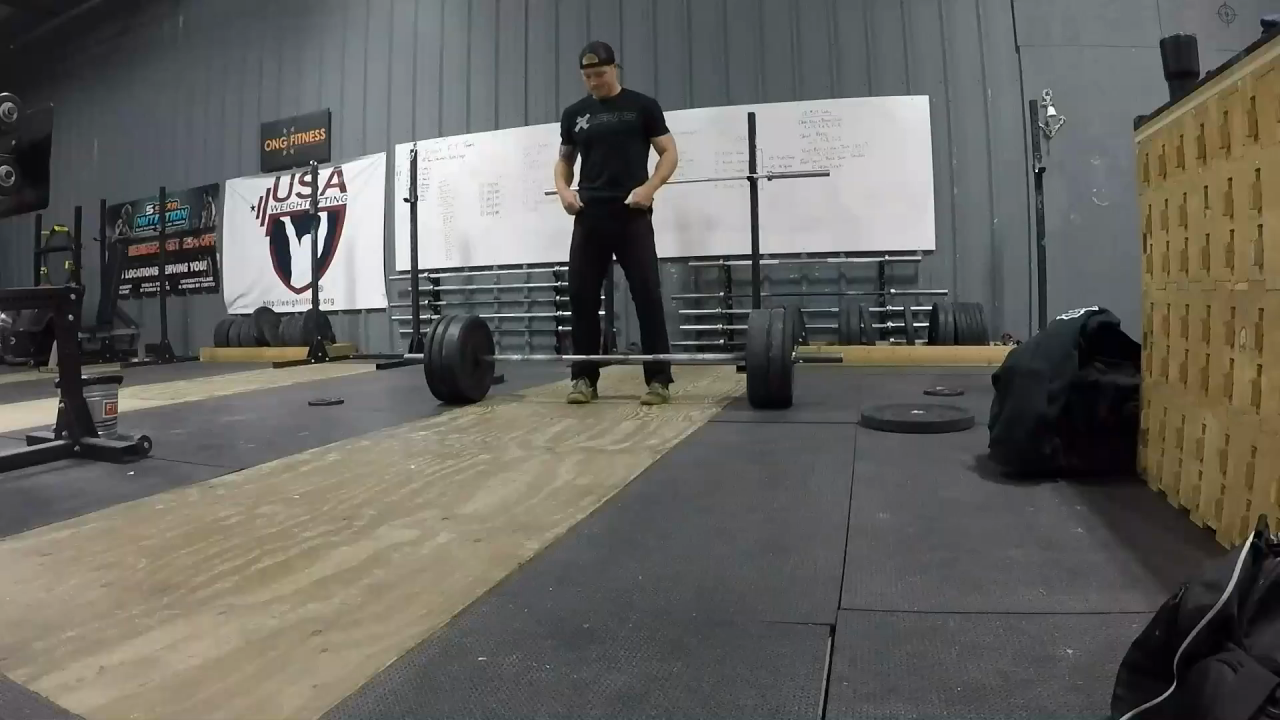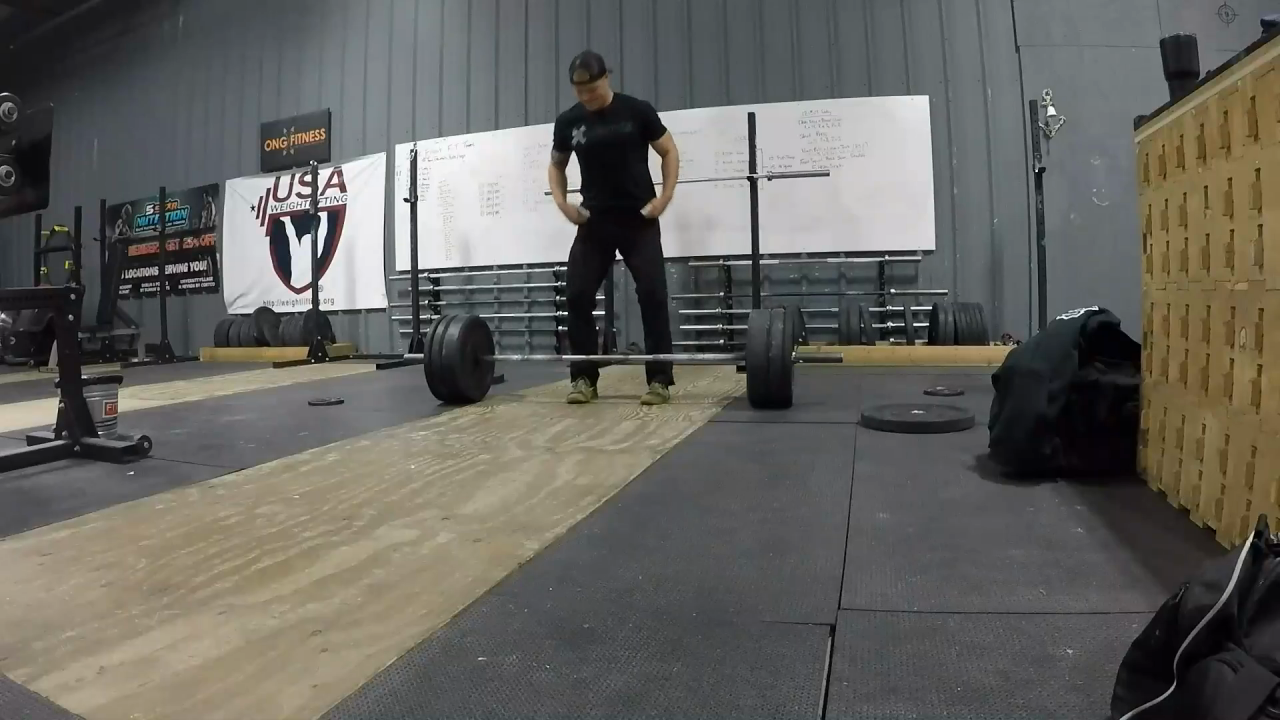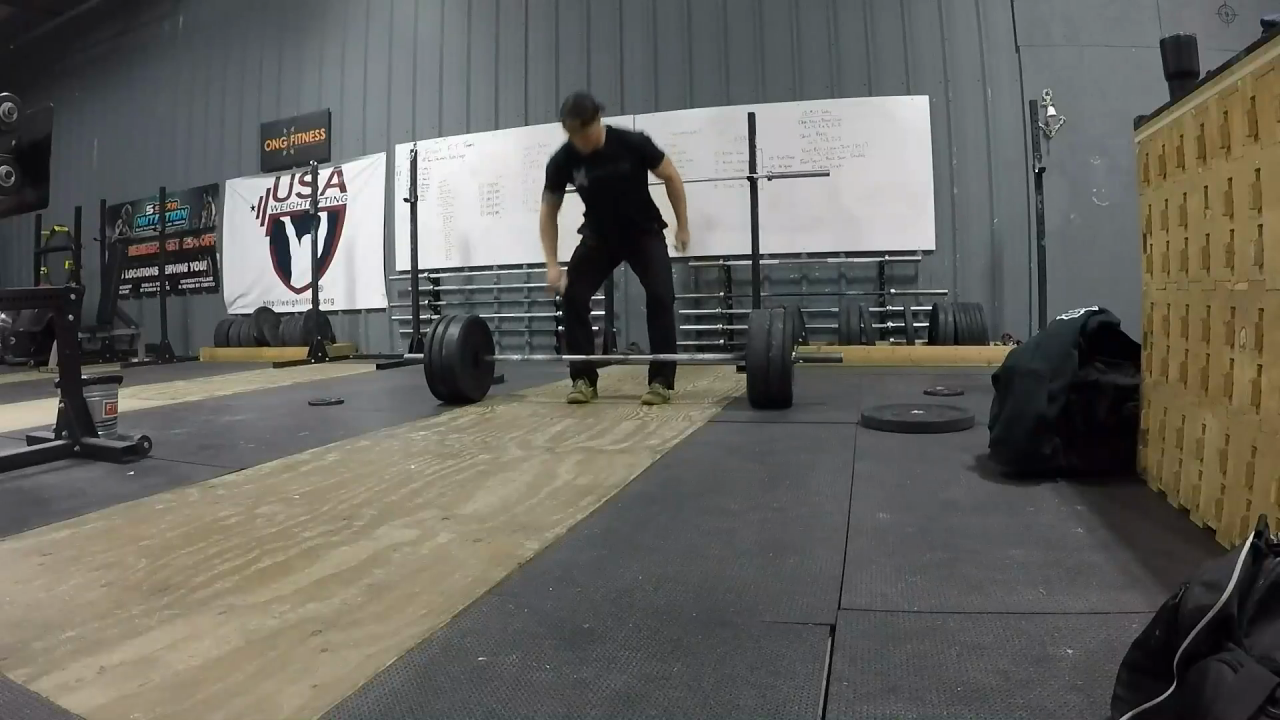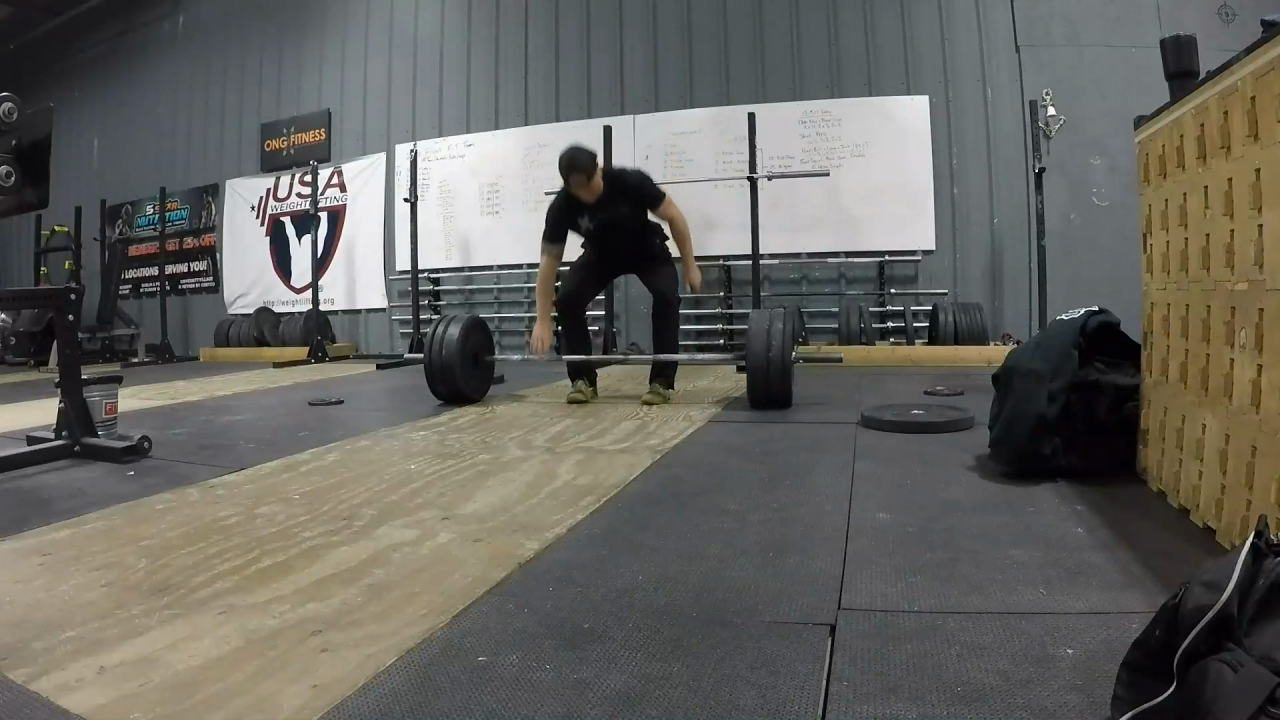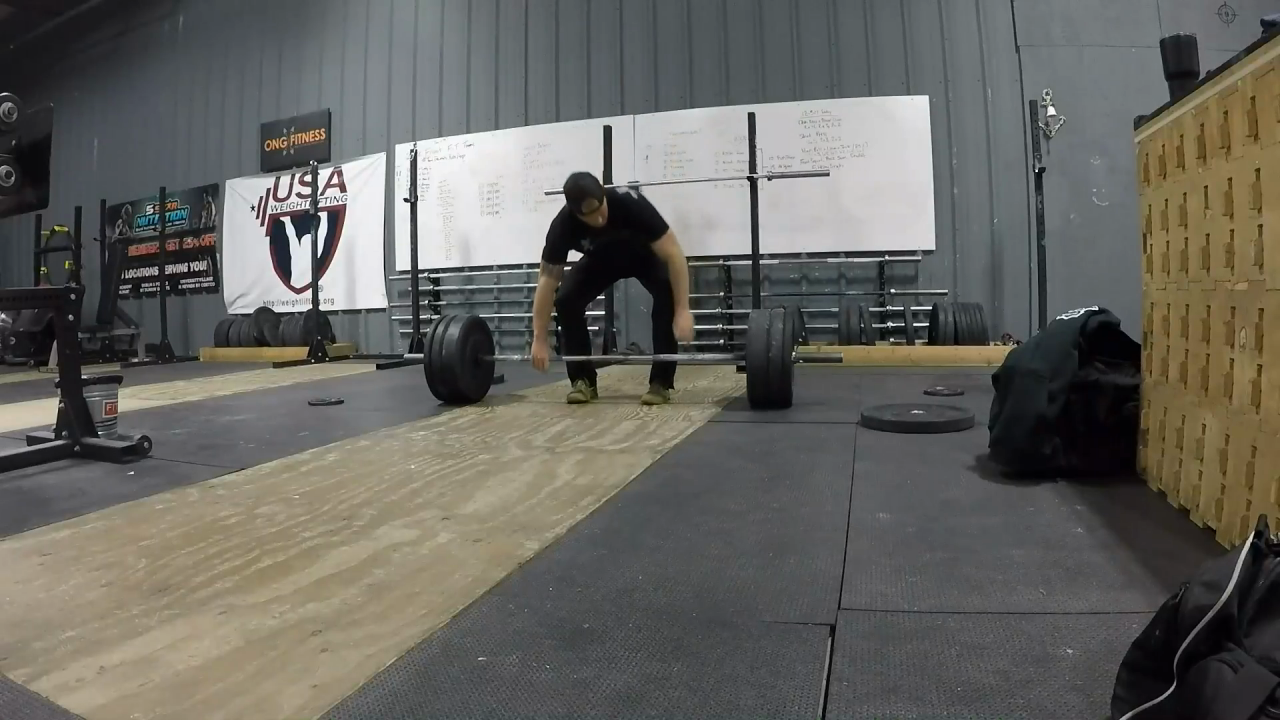
dt=0.2s
person 1, frame 1
left shoulder: (642, 105)
right shoulder: (574, 113)
left elbow: (669, 152)
right elbow: (563, 160)
left wrist: (650, 187)
right wrist: (564, 189)
left hip: (631, 214)
right hip: (589, 217)
left knee: (647, 295)
right knee: (582, 298)
left ankle: (658, 380)
right ankle: (584, 379)
person 1, frame 2
left shoulder: (637, 111)
right shoulder: (567, 122)
left elbow: (669, 152)
right elbow: (556, 166)
left wrist: (665, 196)
right wrist: (562, 202)
left hip: (638, 219)
right hip: (593, 221)
left knee: (652, 294)
right knee: (578, 295)
left ankle: (659, 380)
right ankle: (584, 378)
person 1, frame 3
left shoulder: (633, 143)
right shoulder: (562, 161)
left elbow: (671, 177)
right elbow: (549, 212)
left wrist: (683, 227)
right wrist: (552, 263)
left hip: (643, 233)
right hip: (598, 237)
left knee: (660, 295)
right knee: (572, 296)
left ankle: (661, 380)
right ankle: (583, 379)
person 1, frame 4
left shoulder: (630, 182)
right shoulder: (561, 207)
left elbow: (673, 217)
right elbow: (549, 262)
left wrist: (689, 266)
right wrist: (541, 322)
left hip: (646, 249)
right hip: (600, 254)
left knee: (667, 295)
right knee: (568, 299)
left ankle: (661, 382)
right ankle: (583, 380)
person 1, frame 5
left shoulder: (631, 204)
right shoulder: (562, 226)
left elbow: (672, 254)
right elbow: (547, 281)
left wrist: (683, 311)
right wrist: (540, 341)
left hip: (644, 257)
right hip: (599, 261)
left knee: (666, 298)
right knee: (565, 300)
left ankle: (660, 382)
right ankle: (583, 379)
